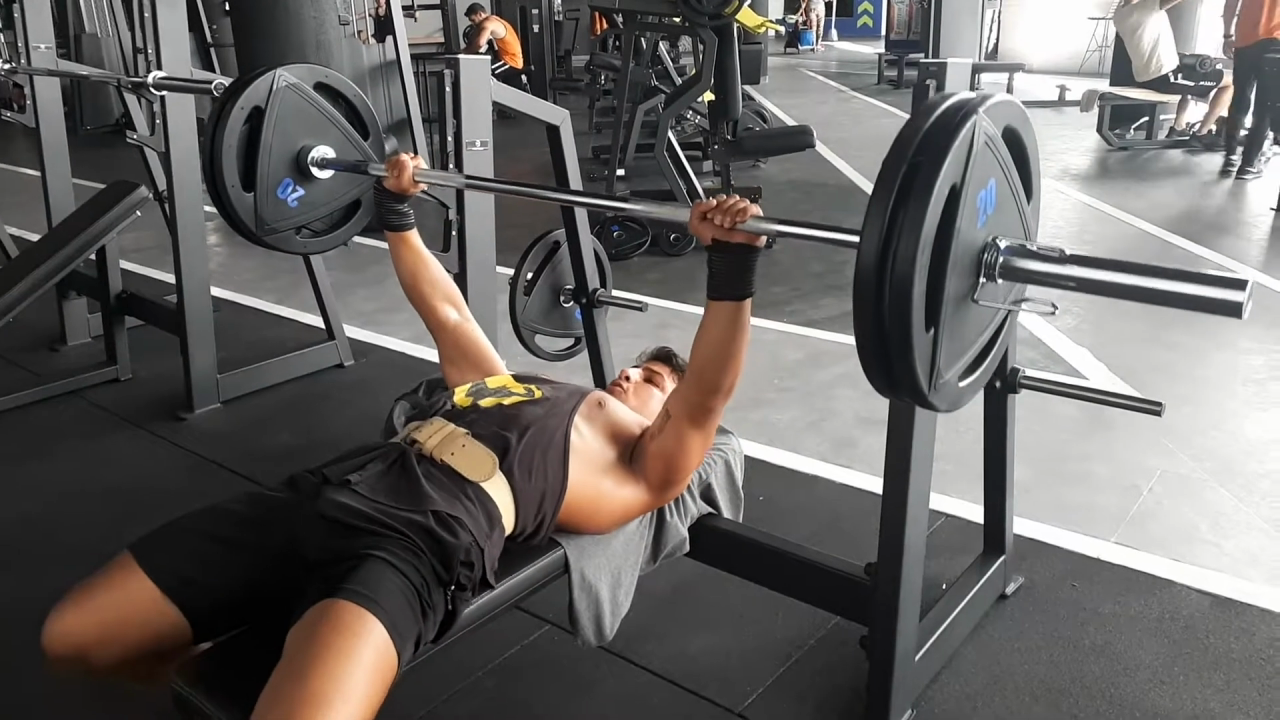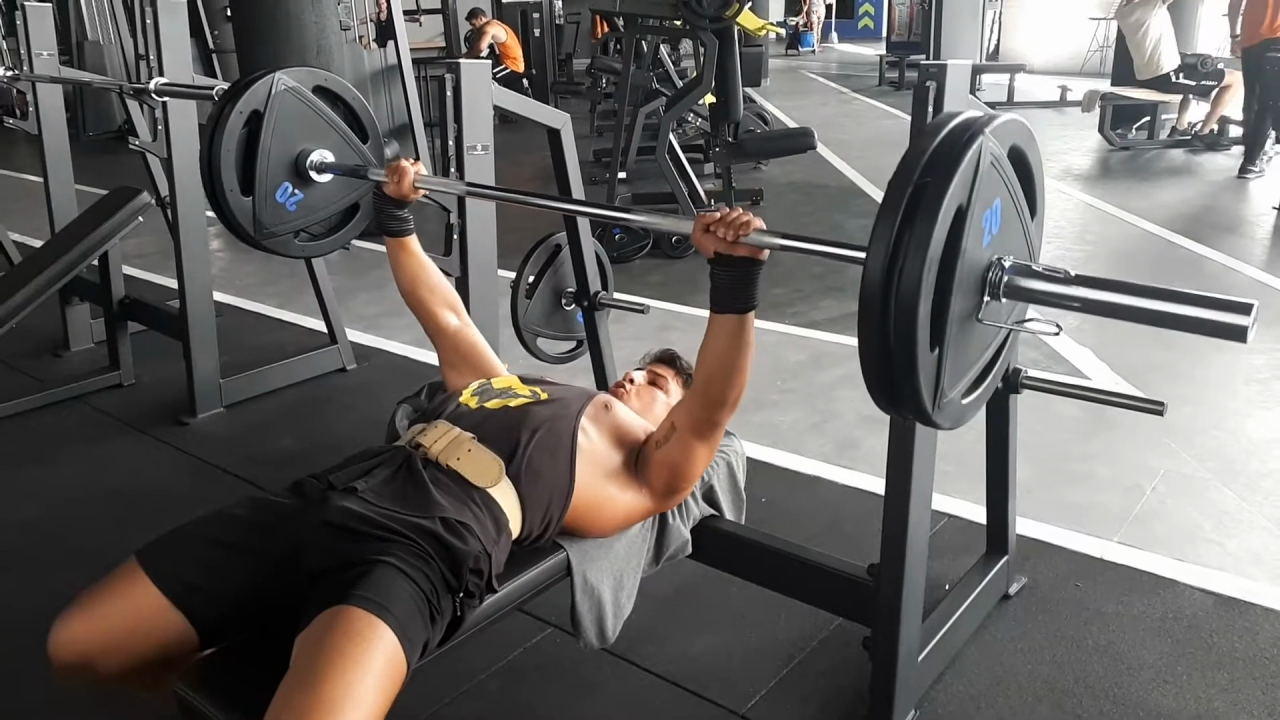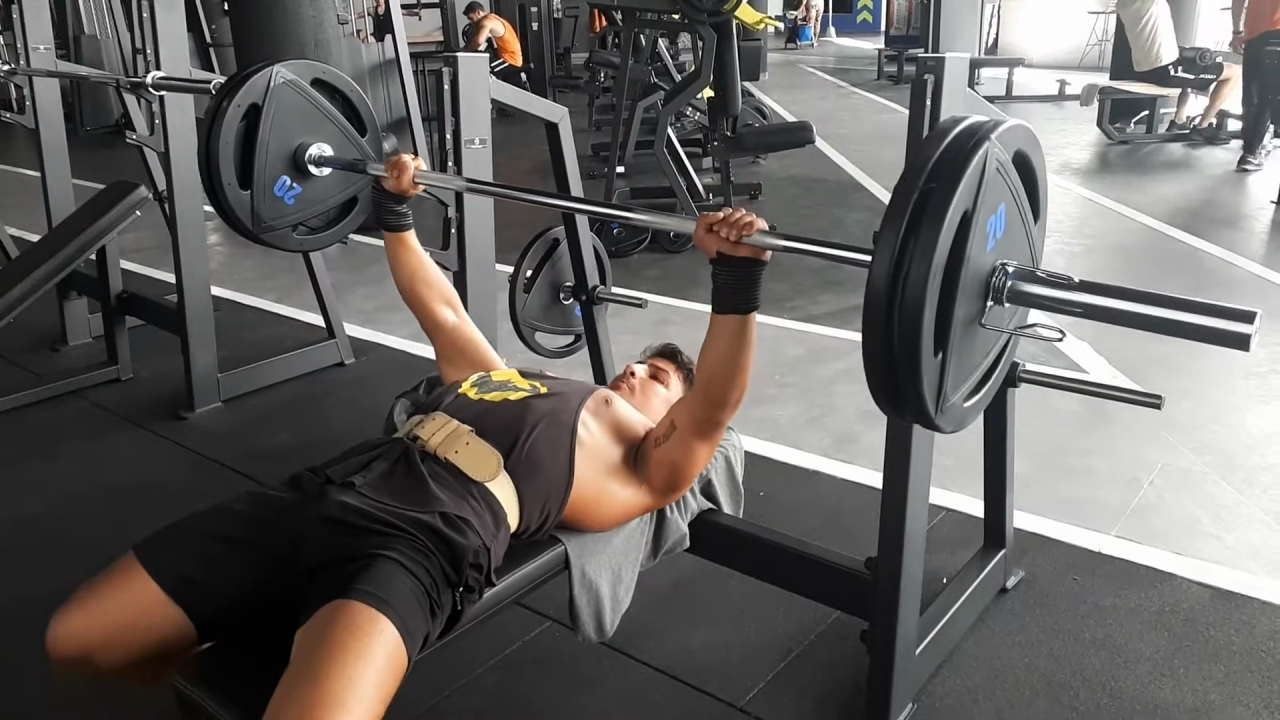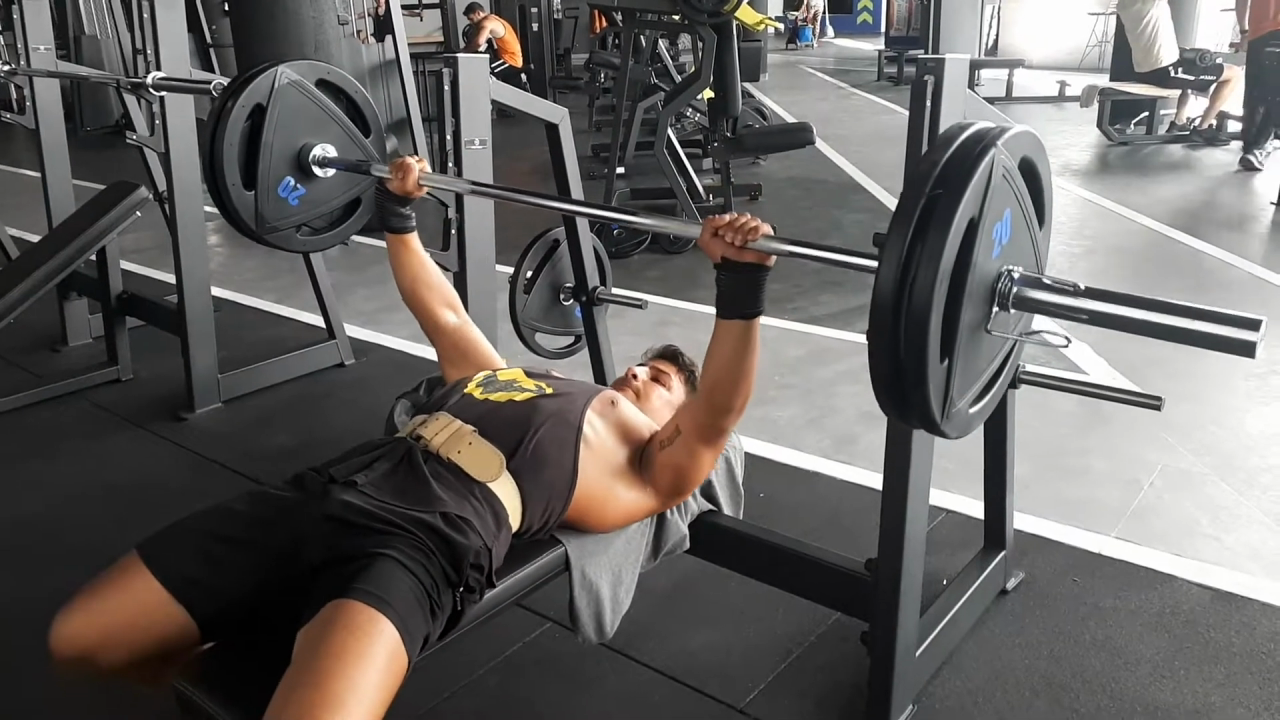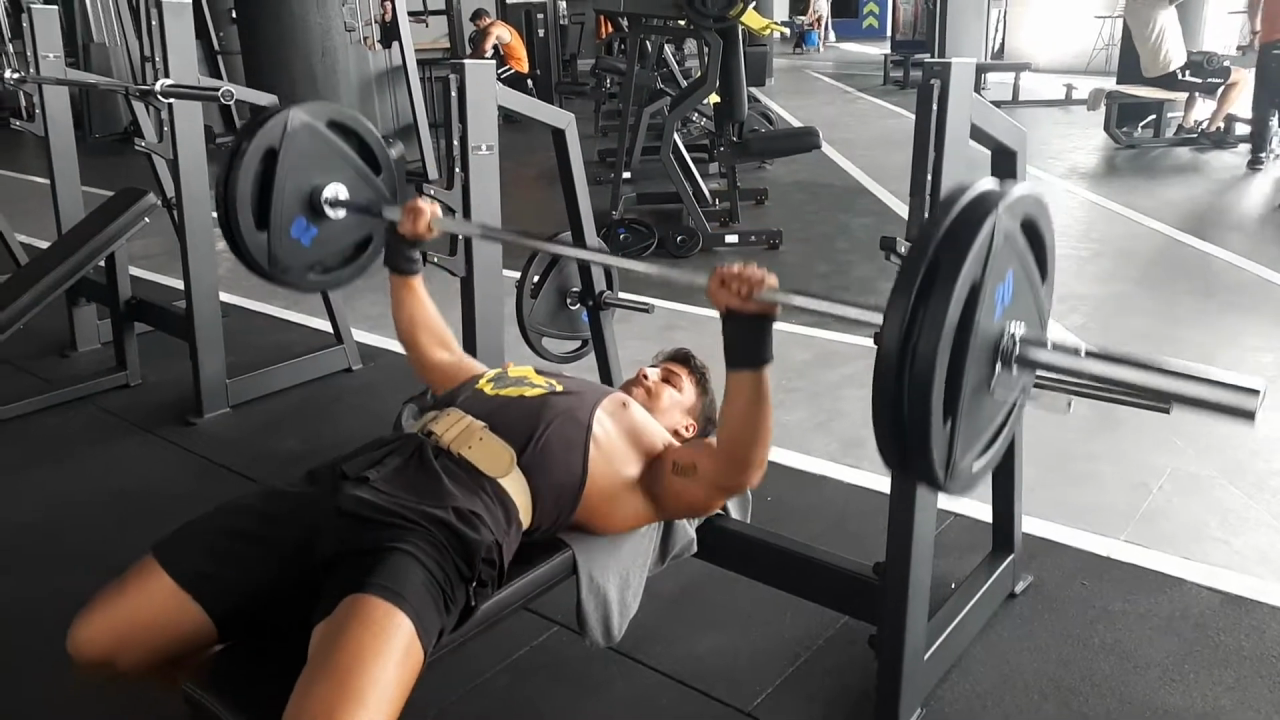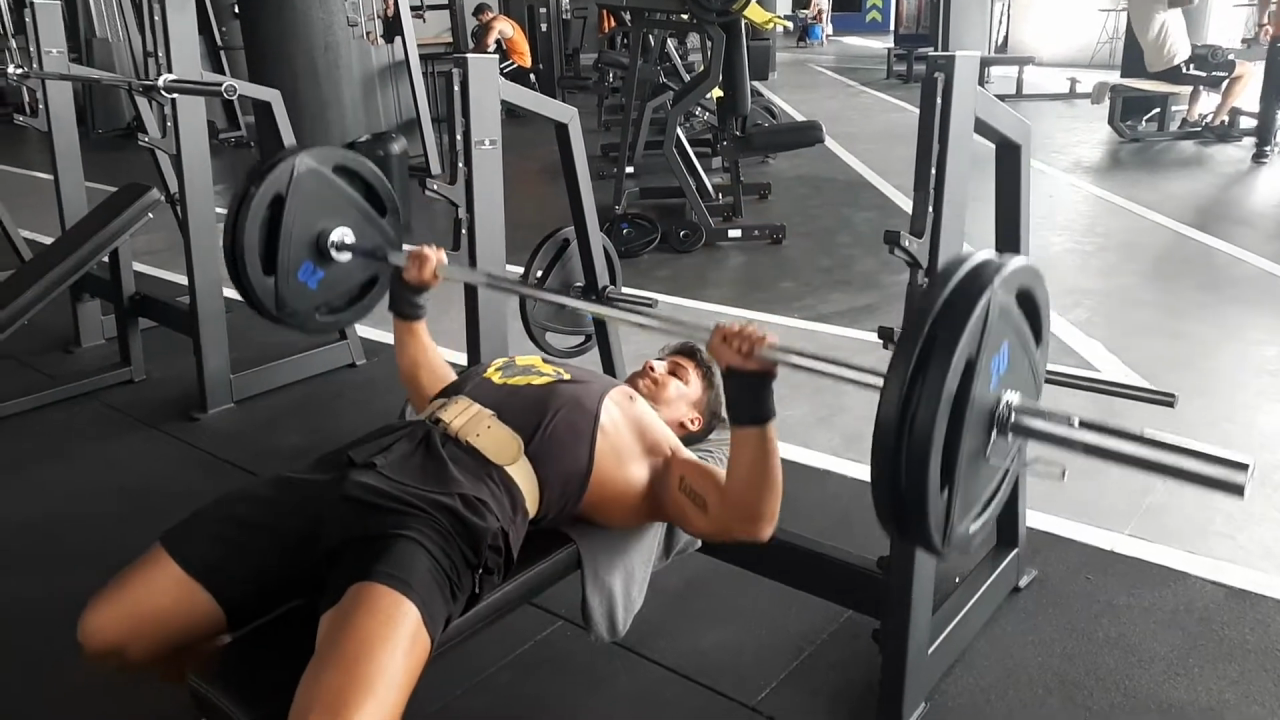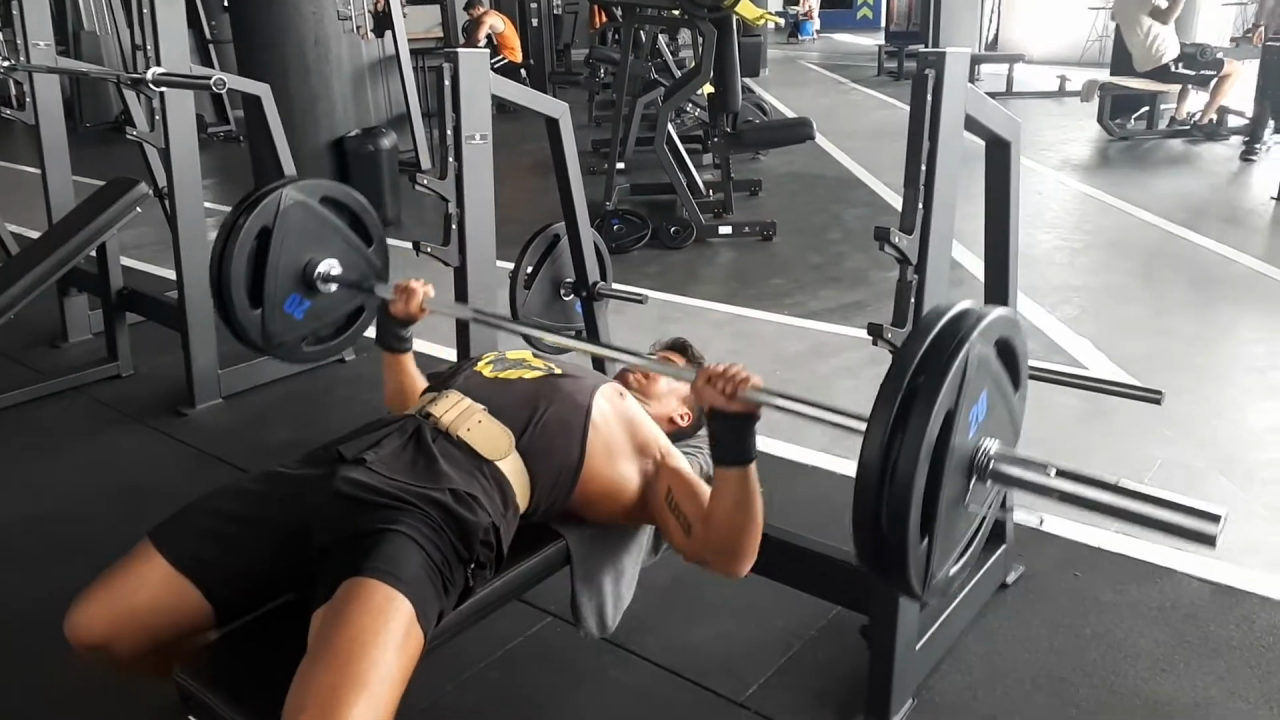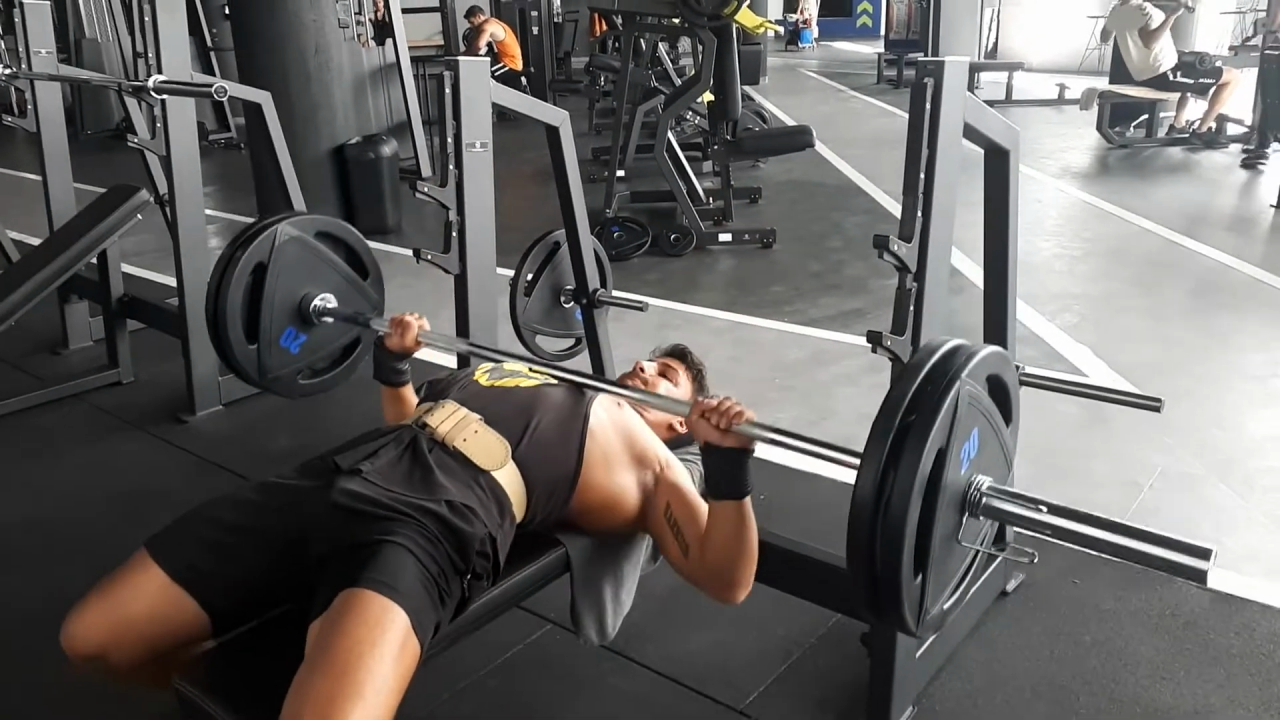
dt=0.2s
person 1, frame 1
left shoulder: (642, 467)
right shoulder: (511, 386)
left elbow: (706, 398)
right elbow: (445, 312)
left wrist: (732, 266)
right wrist: (395, 208)
left hip: (422, 538)
right hip: (330, 491)
right knee: (71, 636)
person 1, frame 2
left shoulder: (646, 469)
right shoulder: (514, 390)
left elbow: (713, 409)
right elbow: (442, 314)
left wrist: (734, 280)
right wrist: (395, 215)
left hip: (425, 543)
right hip: (330, 498)
right knee: (76, 647)
person 1, frame 3
left shoulder: (645, 464)
right shoulder: (509, 381)
left elbow: (713, 410)
right elbow: (439, 308)
left wrist: (736, 280)
right wrist: (394, 209)
left hip: (425, 537)
right hip: (330, 490)
right knee: (76, 640)
person 1, frame 4
left shoulder: (645, 463)
right shoulder: (512, 377)
left elbow: (718, 419)
right elbow: (439, 313)
left wrist: (740, 287)
right wrist: (397, 210)
left hip: (426, 534)
right hip: (330, 489)
right knee: (77, 640)
person 1, frame 5
left shoulder: (652, 461)
right shoulder: (534, 387)
left elbow: (737, 472)
right elbow: (429, 350)
left wrist: (748, 340)
right wrist: (405, 251)
left hip: (436, 531)
right hip: (343, 484)
right knee: (97, 644)
person 1, frame 6
left shoulder: (658, 455)
right shoulder: (544, 378)
left elbow: (748, 521)
right elbow: (424, 384)
left wrist: (750, 395)
right wrist: (409, 296)
left hip: (443, 518)
right hip: (346, 473)
right knee: (108, 633)
person 1, frame 7
left shoulder: (651, 454)
right shoulder: (540, 373)
left elbow: (729, 552)
left wrist: (734, 433)
right wrist: (395, 330)
left hip: (435, 511)
right hip: (338, 468)
right knee: (96, 630)
person 1, frame 8
left shoulder: (649, 463)
right shoulder: (542, 385)
left elbow: (725, 580)
left wrist: (729, 466)
right wrist: (392, 361)
left hip: (435, 523)
right hip: (335, 478)
right knee: (92, 638)
